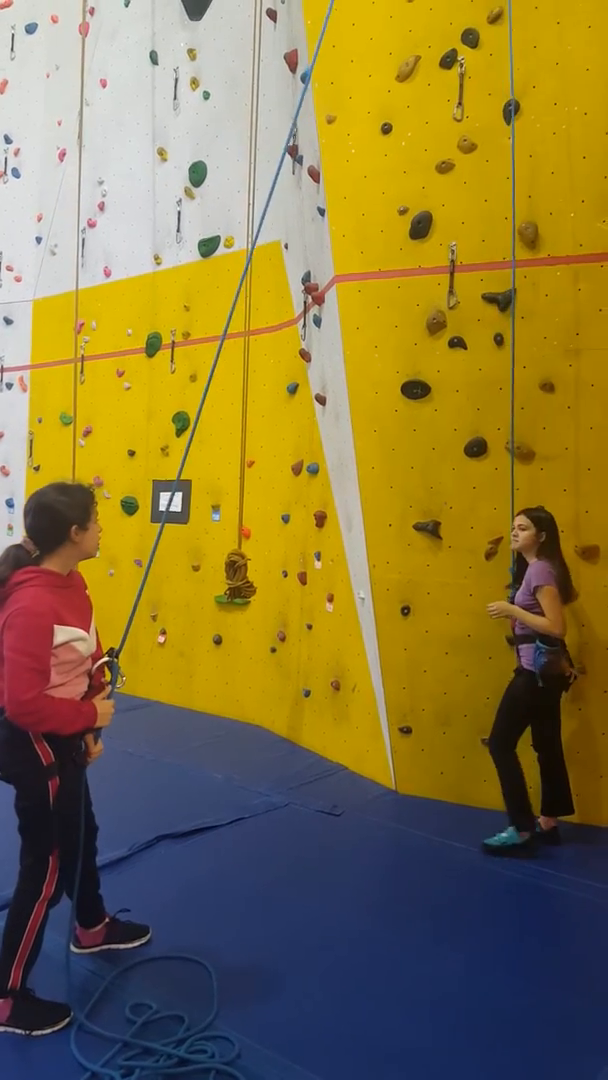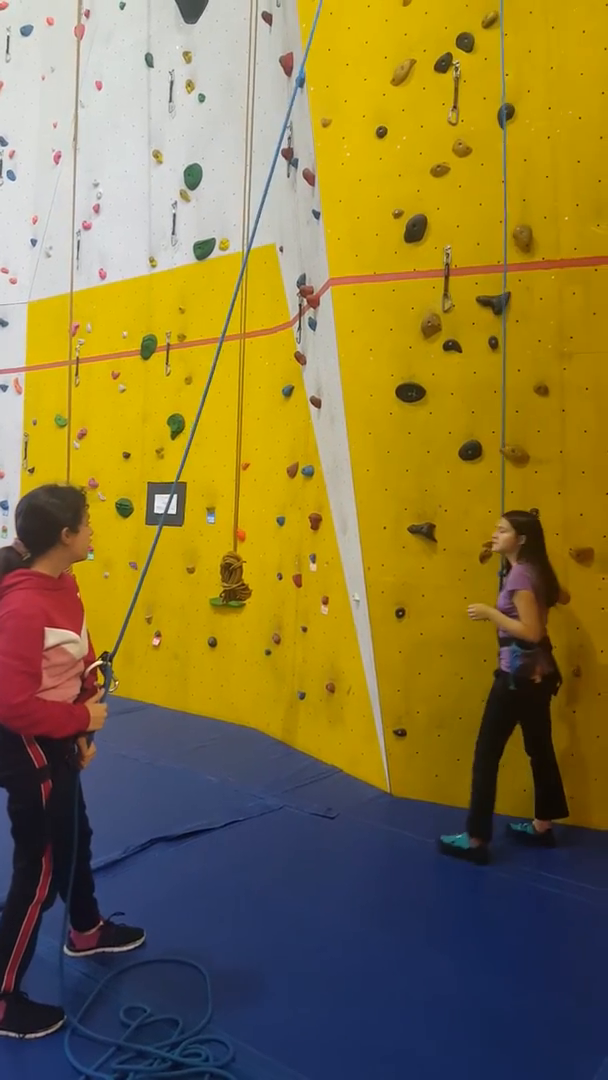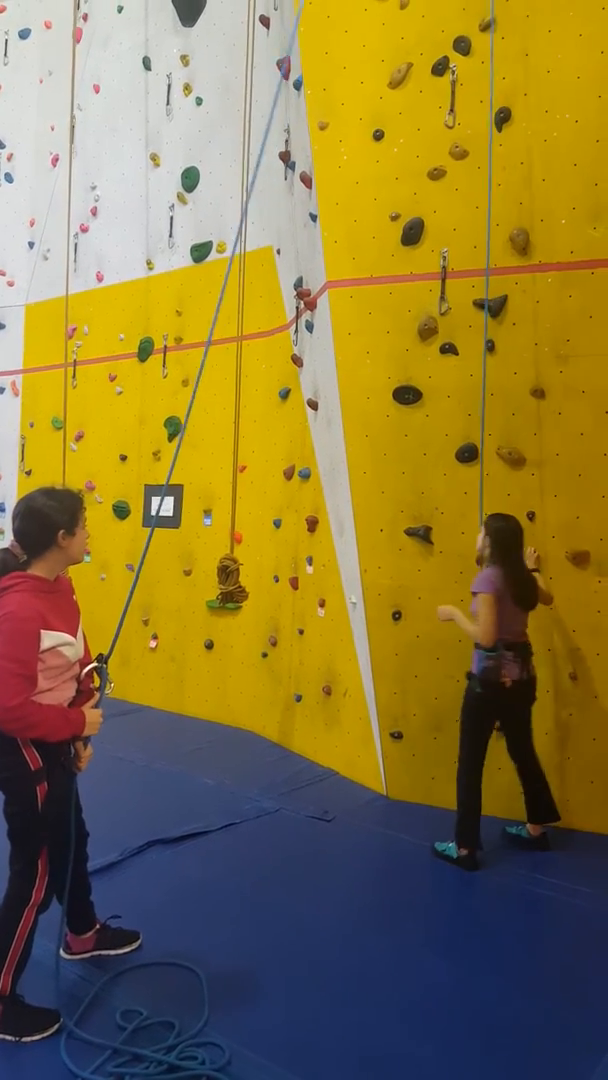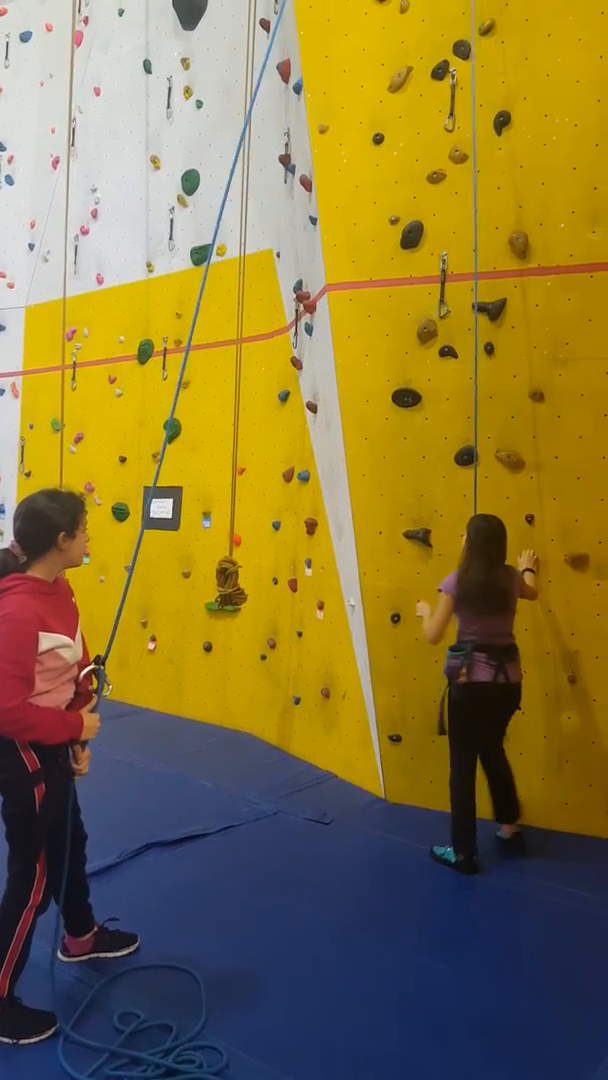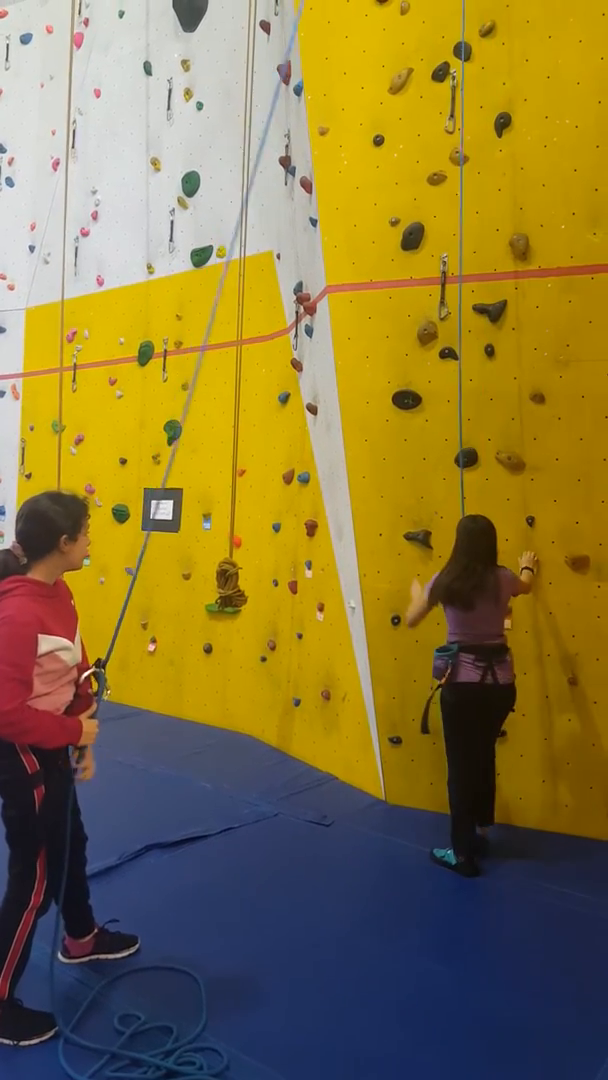
dt=0.2s
person 1, frame 1
left shoulder: (69, 583)
left wrist: (89, 727)
right wrist: (90, 715)
left hip: (62, 739)
left knee: (80, 836)
right knee: (45, 866)
left ankle: (93, 928)
person 1, frame 2
left shoulder: (62, 585)
left wrist: (84, 730)
right wrist: (82, 718)
left hip: (56, 742)
left knee: (74, 839)
left ankle: (87, 931)
person 1, frame 3
left shoulder: (58, 587)
left wrist: (81, 732)
right wrist: (77, 722)
left hip: (52, 744)
left knee: (71, 841)
left ankle: (84, 933)
person 1, frame 4
left shoulder: (57, 590)
left wrist: (80, 736)
right wrist: (74, 728)
left hip: (51, 745)
left knee: (70, 843)
left ankle: (81, 936)
person 1, frame 5
left shoulder: (56, 592)
left wrist: (83, 732)
right wrist: (75, 733)
left hip: (49, 747)
left knee: (69, 844)
left ankle: (81, 937)
person 2, frame 1
left shoulder: (540, 571)
right shoulder: (538, 569)
left elbow: (556, 627)
right elbow: (569, 596)
left wrist: (511, 610)
left hip: (537, 669)
right hip: (550, 668)
left knee: (500, 744)
right knee: (547, 745)
left ankle: (521, 829)
right ankle: (548, 821)
person 2, frame 2
left shoulder: (520, 575)
right shoulder: (535, 572)
left elbow: (531, 632)
right elbow: (562, 596)
left wrist: (489, 612)
left hip: (518, 674)
right hip: (538, 673)
left knee: (487, 753)
right knee: (539, 748)
left ankle: (476, 839)
right ankle: (542, 825)
person 2, frame 3
left shoulder: (487, 578)
right shoulder: (523, 578)
left elbow: (485, 638)
right elbow: (547, 597)
left wrist: (455, 614)
right wrist: (533, 568)
left hip: (492, 677)
right hip: (522, 676)
left knee: (471, 761)
right knee: (523, 752)
left ankle: (465, 847)
right ankle: (536, 828)
person 2, frame 4
left shoulder: (458, 581)
right shoulder: (512, 579)
left elbow: (434, 635)
right elbow: (532, 592)
left wrist: (424, 611)
right wrist: (529, 567)
left hip: (471, 680)
right hip: (508, 678)
left knee: (462, 764)
right knee: (494, 754)
left ankle: (463, 851)
right ankle: (509, 828)
person 2, frame 5
left shoulder: (445, 581)
right shoulder: (503, 579)
left elbow: (411, 619)
right elbow: (526, 586)
left wrist: (417, 591)
right wrist: (528, 567)
left hip: (462, 681)
right hip: (499, 680)
left knee: (460, 765)
right knee: (483, 758)
left ankle: (463, 853)
right ankle: (479, 831)
